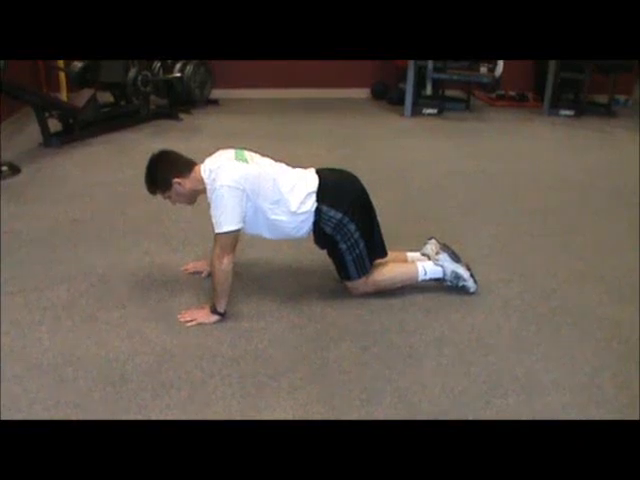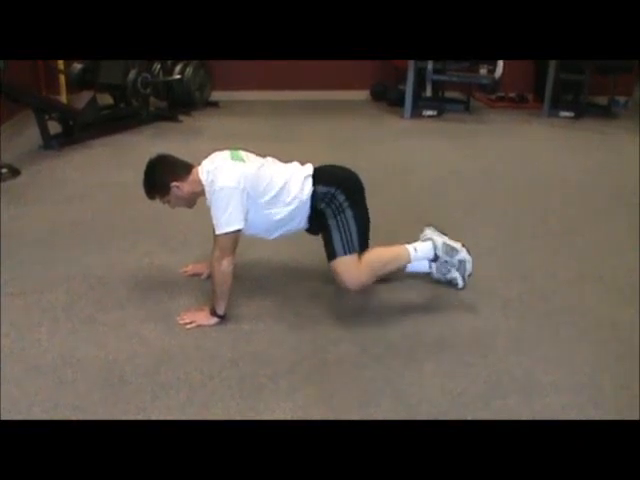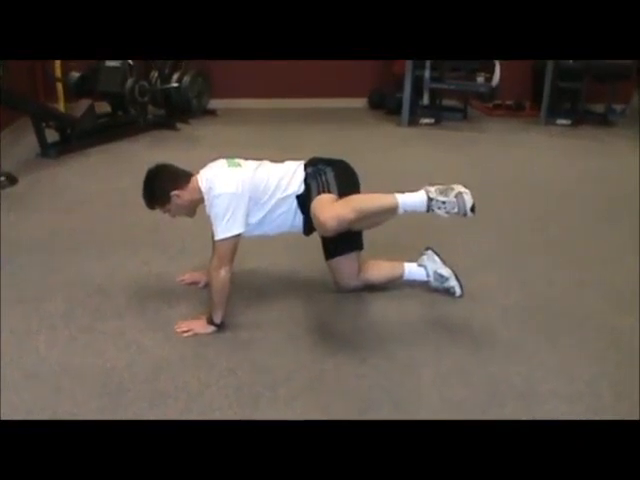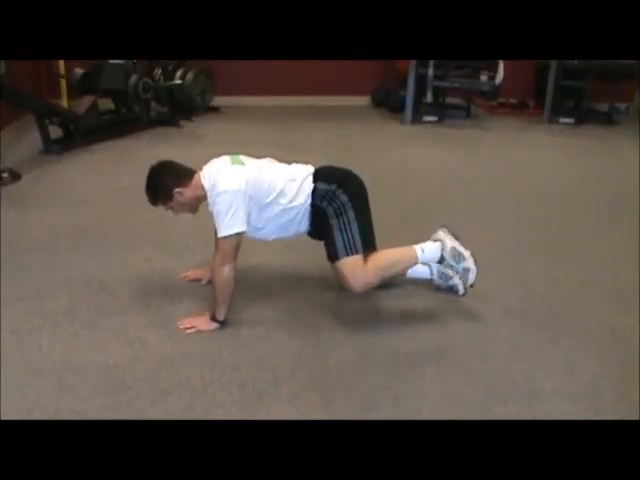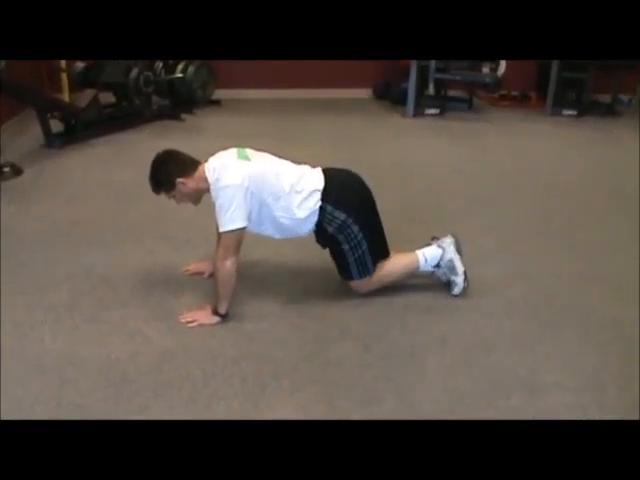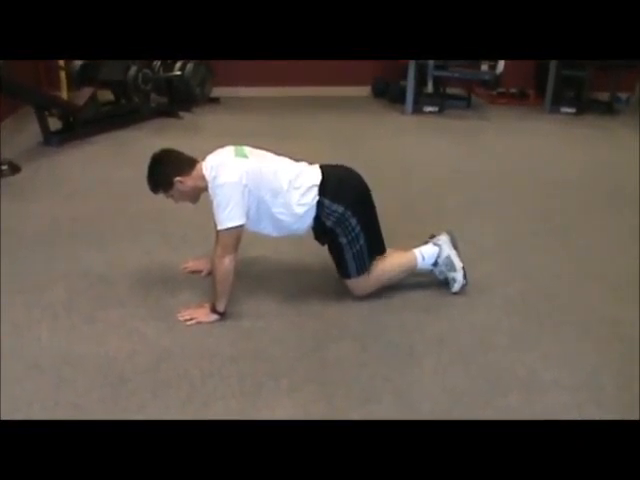
dt=0.7s
person 1, frame 1
left shoulder: (223, 185)
right shoulder: (217, 164)
left elbow: (225, 254)
left wrist: (217, 310)
right wrist: (212, 264)
left hip: (333, 207)
right hip: (329, 190)
left knee: (360, 283)
right knee: (361, 266)
left ankle: (437, 268)
right ankle: (427, 255)
person 1, frame 2
left shoulder: (223, 186)
right shoulder: (212, 168)
left elbow: (226, 256)
left wrist: (217, 312)
right wrist: (212, 265)
left hip: (331, 191)
right hip: (321, 191)
left knee: (352, 280)
right knee: (353, 267)
left ankle: (430, 247)
right ankle: (430, 259)
person 1, frame 3
left shoulder: (222, 192)
right shoulder: (210, 177)
left elbow: (224, 263)
left wrist: (214, 320)
right wrist: (209, 274)
left hip: (324, 176)
right hip: (315, 186)
left knee: (329, 220)
right knee: (349, 280)
left ankle: (425, 198)
right ankle: (425, 269)
person 1, frame 4
left shoulder: (223, 191)
right shoulder: (213, 173)
left elbow: (227, 261)
left wrist: (216, 317)
right wrist: (212, 270)
left hip: (332, 194)
right hip: (323, 193)
left knee: (357, 279)
right knee: (354, 270)
left ankle: (436, 249)
right ankle: (431, 267)
person 1, frame 5
left shoulder: (227, 184)
right shoulder: (220, 164)
left elbow: (229, 254)
right elbow: (226, 234)
left wrist: (218, 311)
right wrist: (215, 263)
left hip: (337, 207)
right hip: (331, 191)
left knee: (364, 282)
right knee: (366, 266)
left ankle: (436, 255)
right ankle: (435, 256)
person 1, frame 6
left shoulder: (224, 183)
right shoulder: (217, 163)
left elbow: (228, 254)
left wrist: (217, 309)
right wrist: (213, 260)
left hip: (336, 202)
right hip: (328, 189)
left knee: (362, 284)
right knee: (358, 264)
left ankle: (434, 253)
right ankle: (433, 255)
